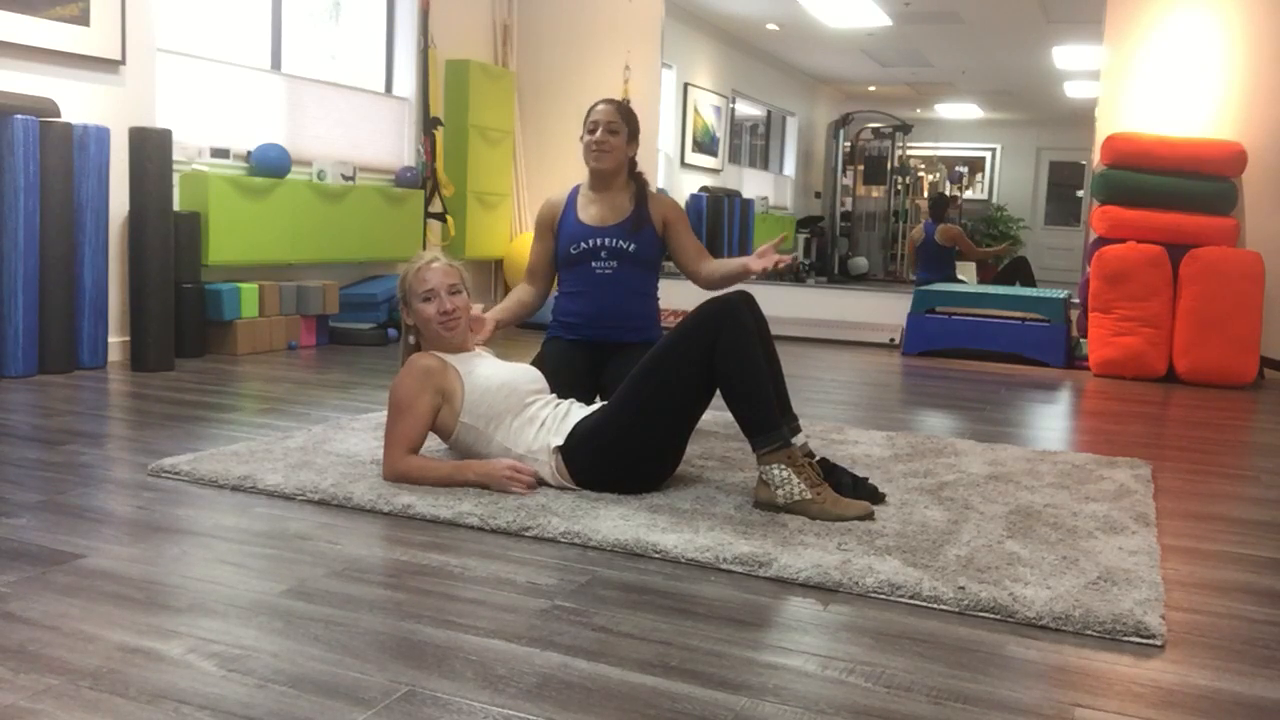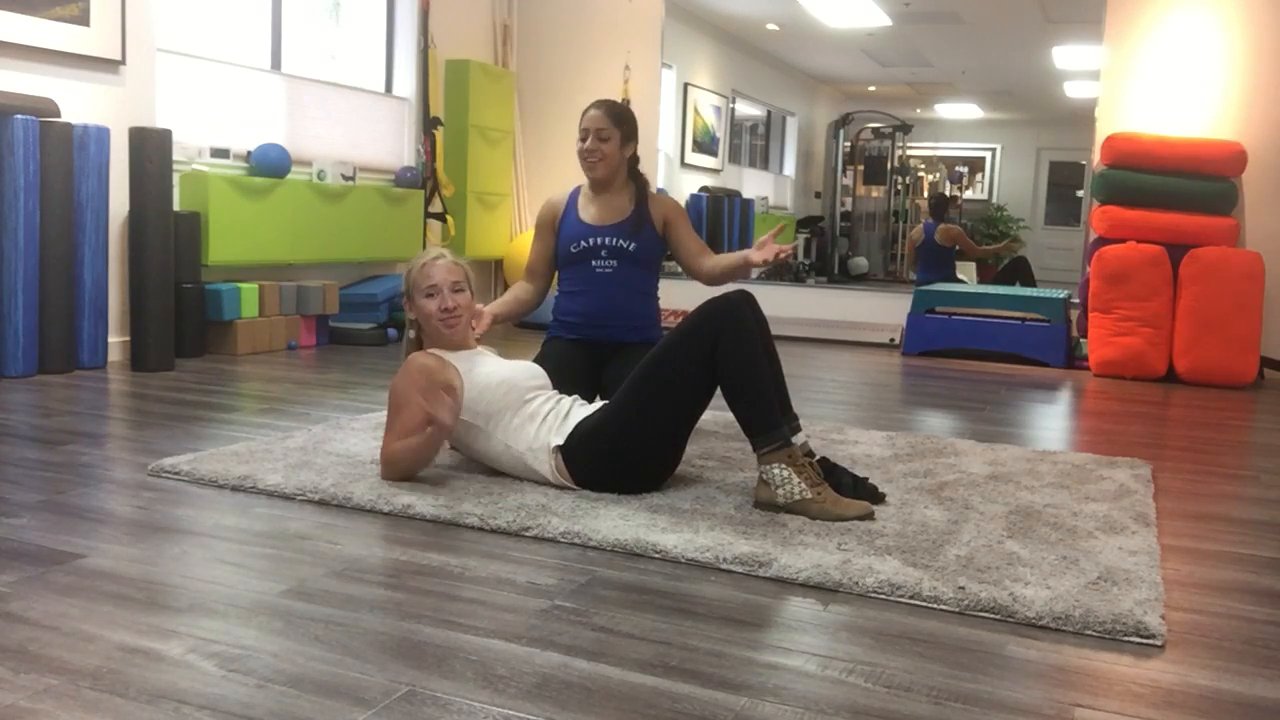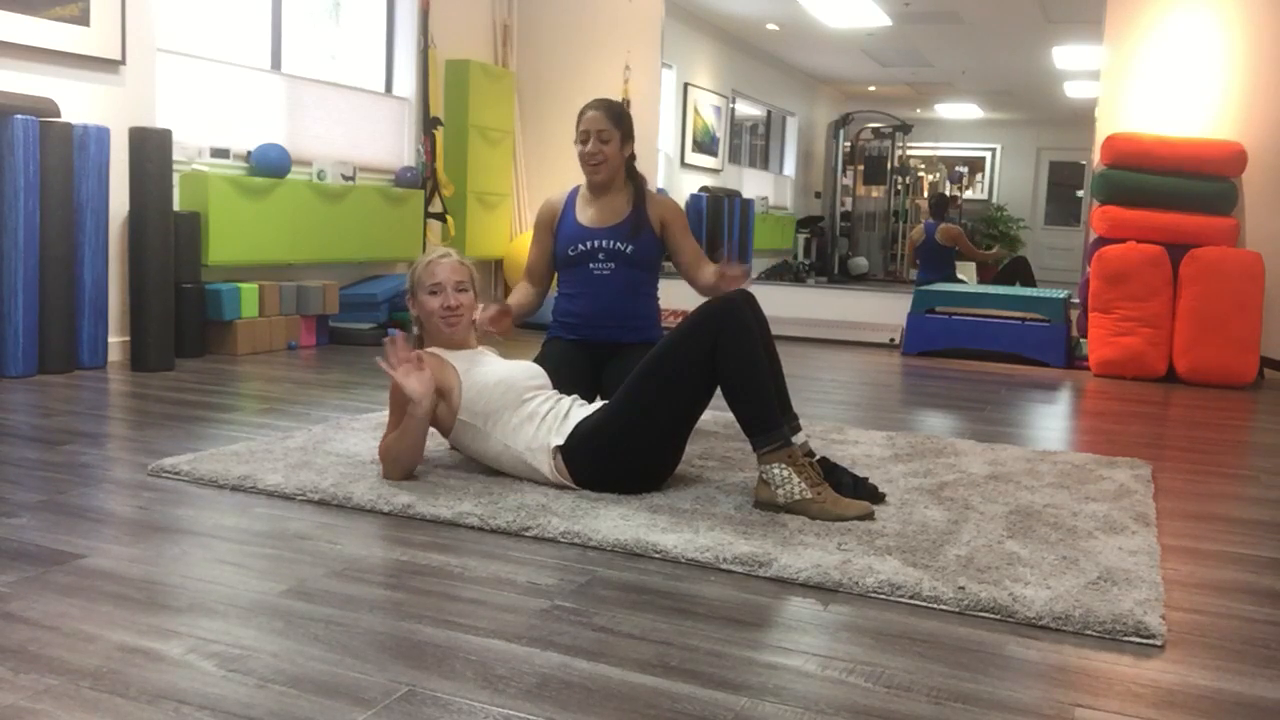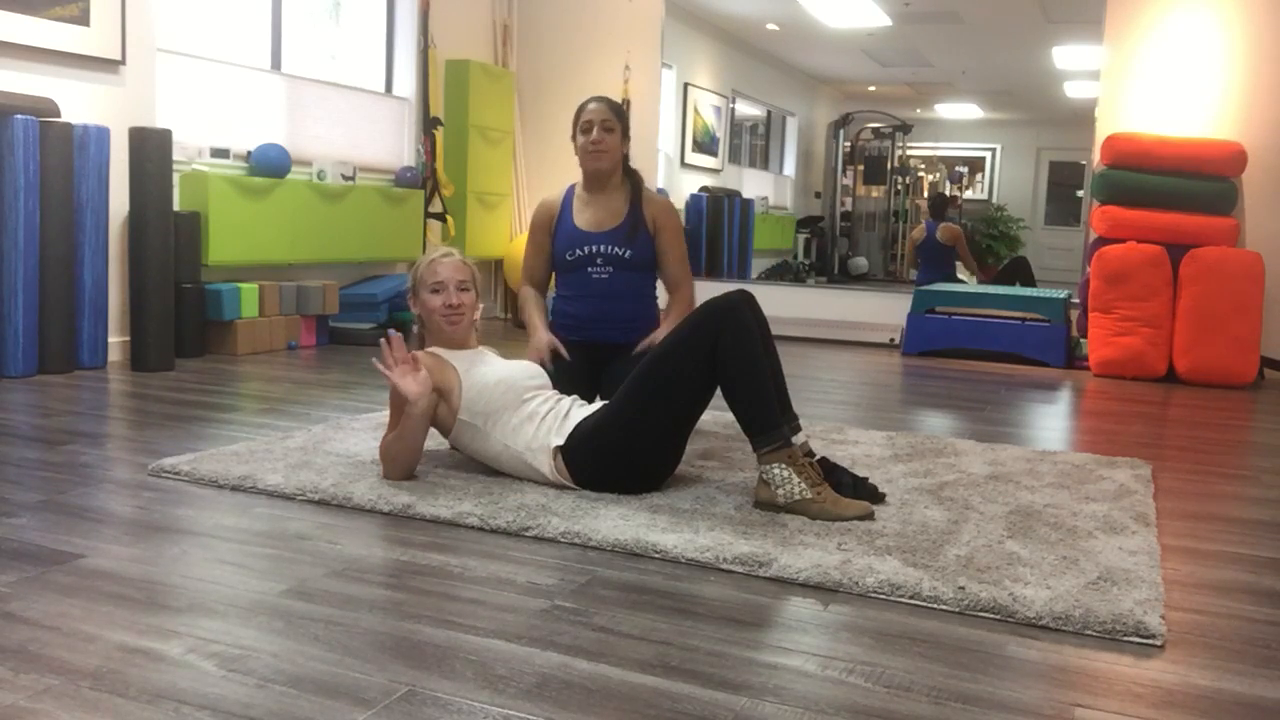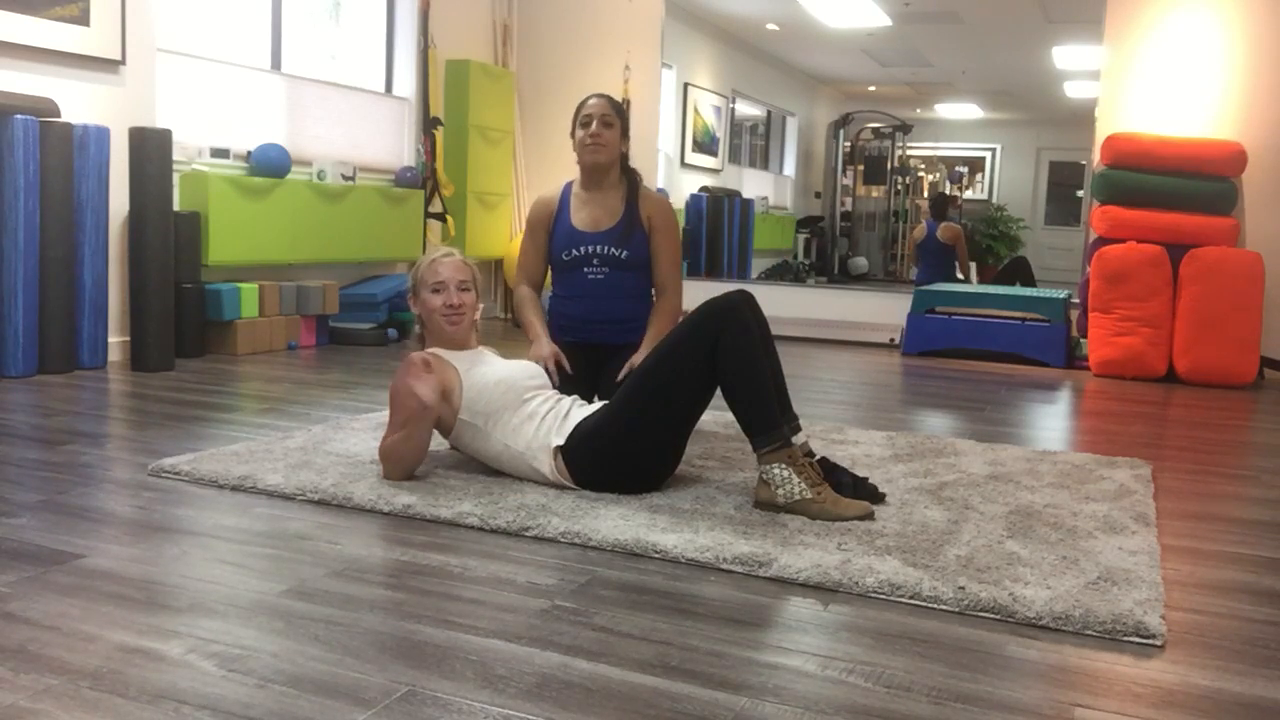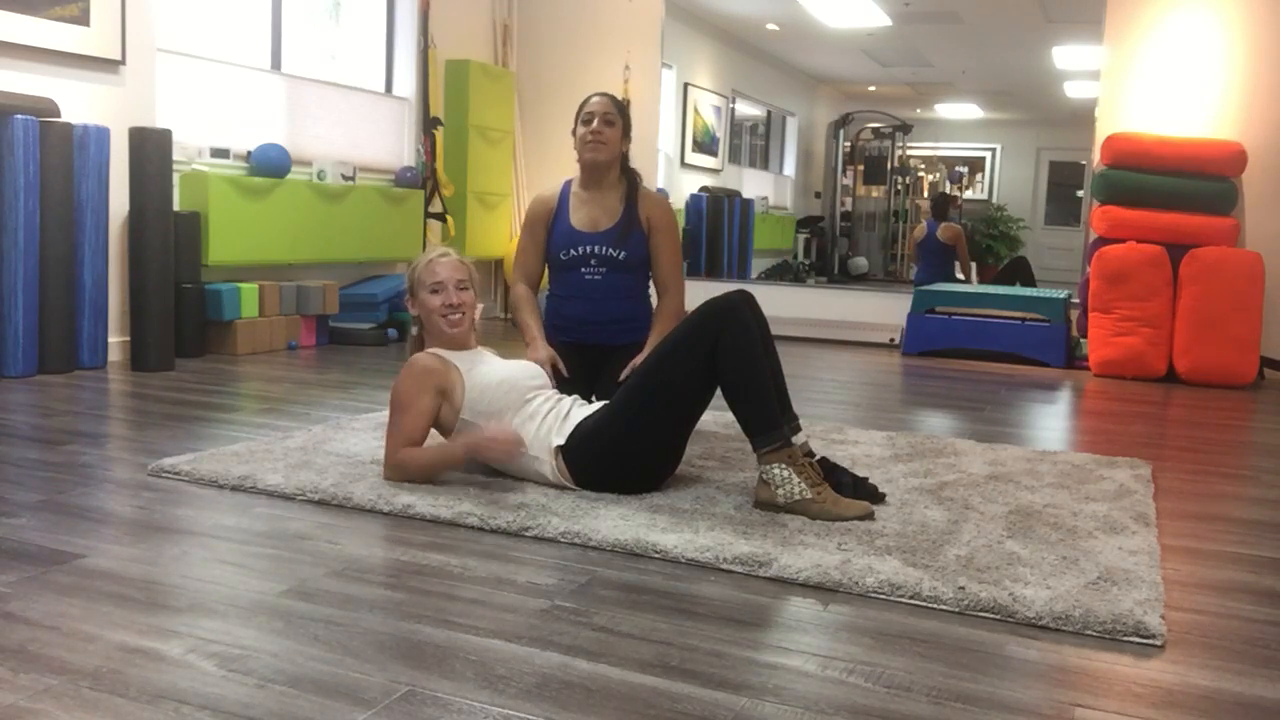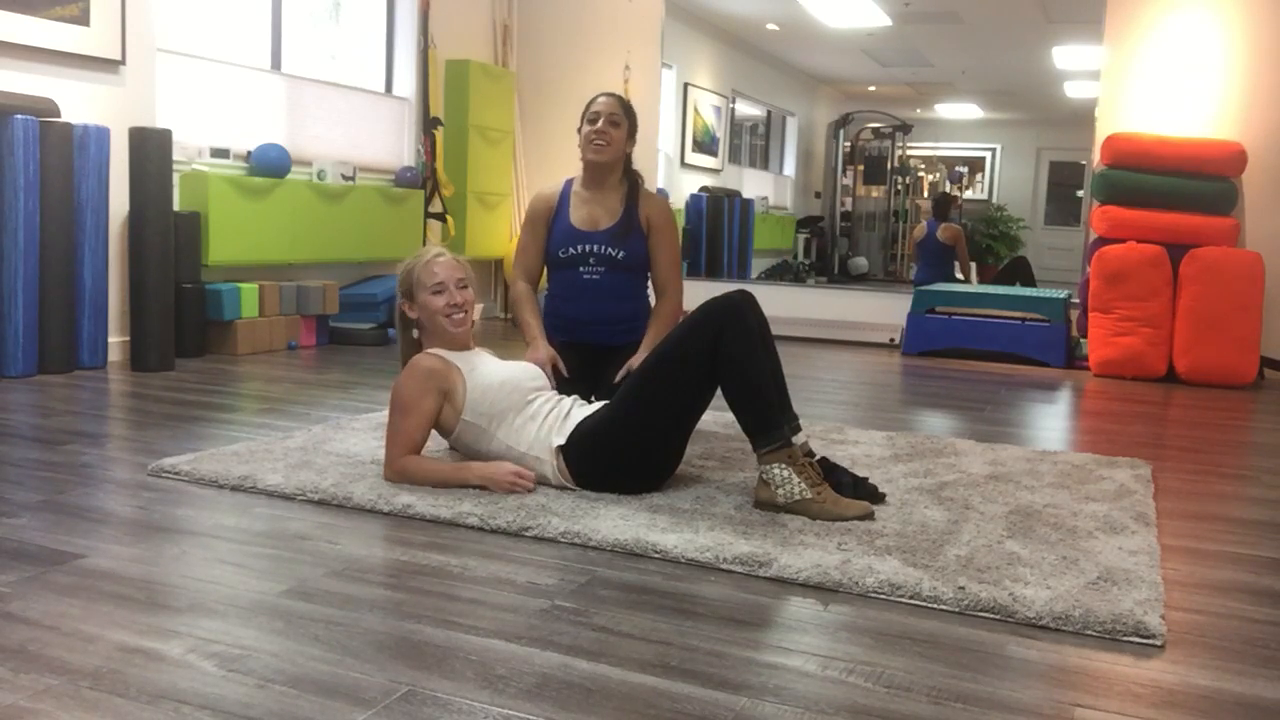
dt=0.2s
person 1, frame 1
left shoulder: (479, 357)
right shoulder: (424, 372)
right elbow: (395, 465)
right wrist: (480, 470)
left hip: (600, 440)
right hip: (590, 458)
left knee: (736, 306)
right knee: (722, 318)
left ankle: (791, 458)
right ankle: (783, 477)
person 1, frame 2
left shoulder: (480, 355)
right shoulder: (425, 370)
right elbow: (392, 464)
right wrist: (439, 431)
left hip: (601, 439)
right hip: (591, 457)
left knee: (737, 306)
right knee: (724, 318)
left ankle: (792, 459)
right ankle: (783, 477)
person 1, frame 3
left shoulder: (483, 355)
right shoulder: (427, 368)
right elbow: (394, 466)
right wrist: (419, 406)
left hip: (602, 438)
right hip: (591, 457)
left knee: (737, 306)
right knee: (724, 317)
left ankle: (792, 458)
right ankle: (782, 477)
person 1, frame 4
left shoulder: (484, 356)
right shoulder: (427, 368)
right elbow: (395, 467)
right wrist: (414, 405)
left hip: (600, 438)
right hip: (590, 456)
left knee: (736, 307)
right knee: (723, 318)
left ankle: (793, 461)
right ankle: (783, 476)
person 1, frame 5
left shoulder: (484, 357)
right shoulder: (426, 368)
right elbow: (396, 467)
right wrist: (423, 412)
left hip: (601, 439)
right hip: (590, 457)
left knee: (736, 307)
right knee: (723, 318)
left ankle: (793, 460)
right ankle: (783, 476)
person 1, frame 6
left shoulder: (482, 357)
right shoulder: (426, 370)
right elbow: (398, 465)
right wrist: (470, 444)
left hip: (602, 439)
right hip: (591, 457)
left knee: (736, 307)
right knee: (724, 318)
left ankle: (793, 459)
right ankle: (783, 477)
person 1, frame 7
left shoulder: (480, 357)
right shoulder: (426, 372)
right elbow: (398, 465)
right wrist: (477, 471)
left hip: (602, 438)
right hip: (591, 457)
left knee: (736, 307)
right knee: (724, 319)
left ankle: (792, 460)
right ankle: (783, 477)
person 2, frame 1
left shoulder: (660, 209)
right shoulder: (556, 209)
left elbow: (703, 269)
right elbow: (534, 285)
left wrist: (747, 264)
right wrist: (494, 317)
left hip: (636, 347)
right hip: (569, 343)
person 2, frame 2
left shoulder: (660, 209)
right shoulder: (557, 209)
left elbow: (704, 266)
right elbow: (532, 283)
left wrist: (747, 258)
right wrist: (492, 311)
left hip: (636, 346)
right hip: (569, 343)
person 2, frame 3
left shoulder: (658, 209)
right shoulder: (555, 210)
left elbow: (698, 270)
right elbow: (533, 282)
left wrist: (720, 278)
right wrist: (511, 309)
left hip: (636, 346)
right hip: (569, 343)
person 2, frame 4
left shoulder: (655, 209)
right shoulder: (551, 210)
left elbow: (680, 287)
right elbow: (532, 284)
left wrist: (668, 330)
right wrist: (539, 330)
left hip: (634, 348)
right hip: (569, 345)
person 2, frame 5
left shoulder: (653, 208)
right shoulder: (548, 207)
left elbow: (669, 293)
right elbow: (526, 285)
left wrist: (647, 352)
right wrist: (541, 339)
left hip: (629, 348)
right hip: (566, 346)
person 2, frame 6
left shoulder: (652, 208)
right shoulder: (546, 205)
left elbow: (671, 293)
right elbow: (522, 285)
left wrist: (651, 353)
right wrist: (536, 342)
left hip: (628, 349)
right hip: (563, 346)
person 2, frame 7
left shoulder: (652, 209)
right shoulder: (547, 203)
left elbow: (669, 294)
right elbow: (522, 282)
left wrist: (647, 353)
right wrist: (537, 342)
left hip: (625, 350)
right hip: (562, 346)
